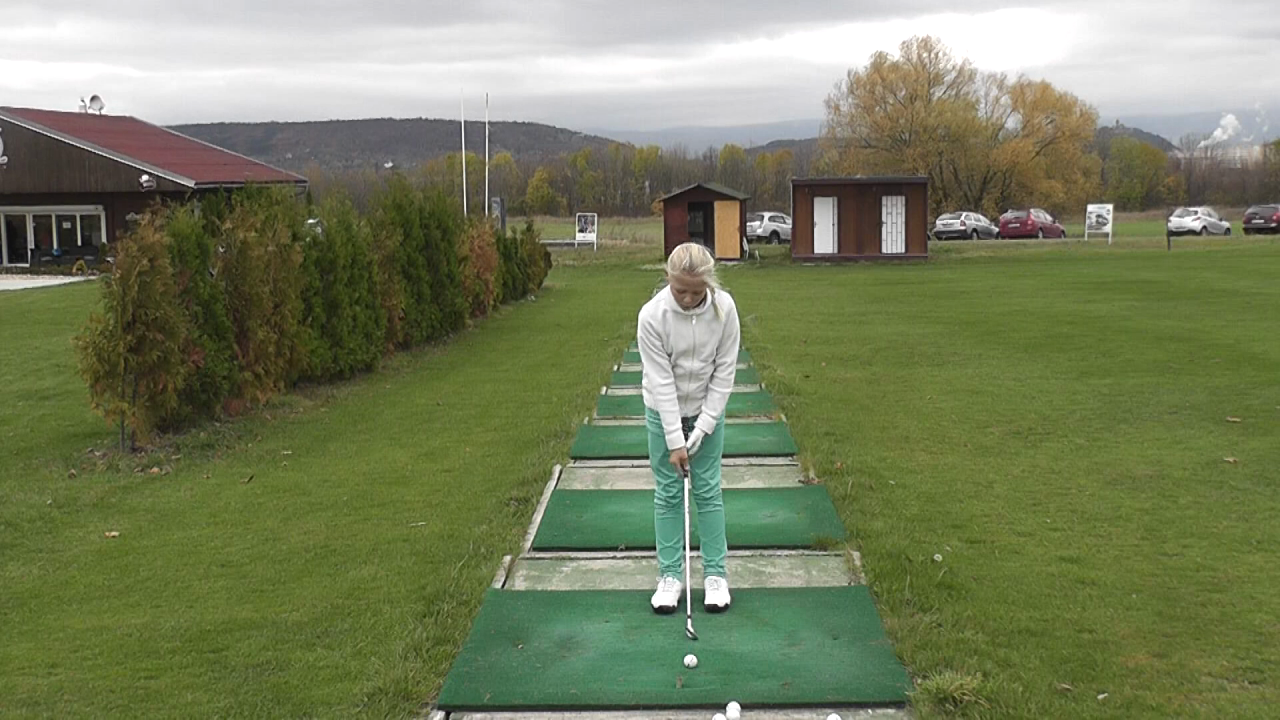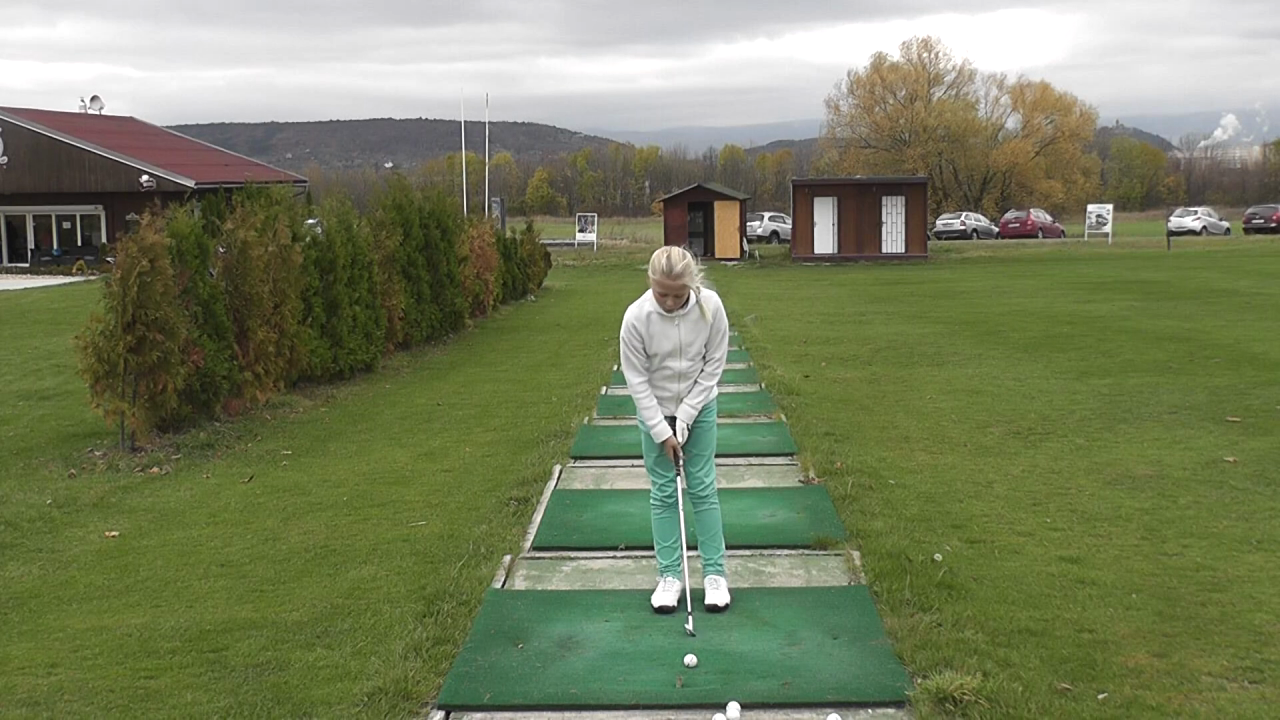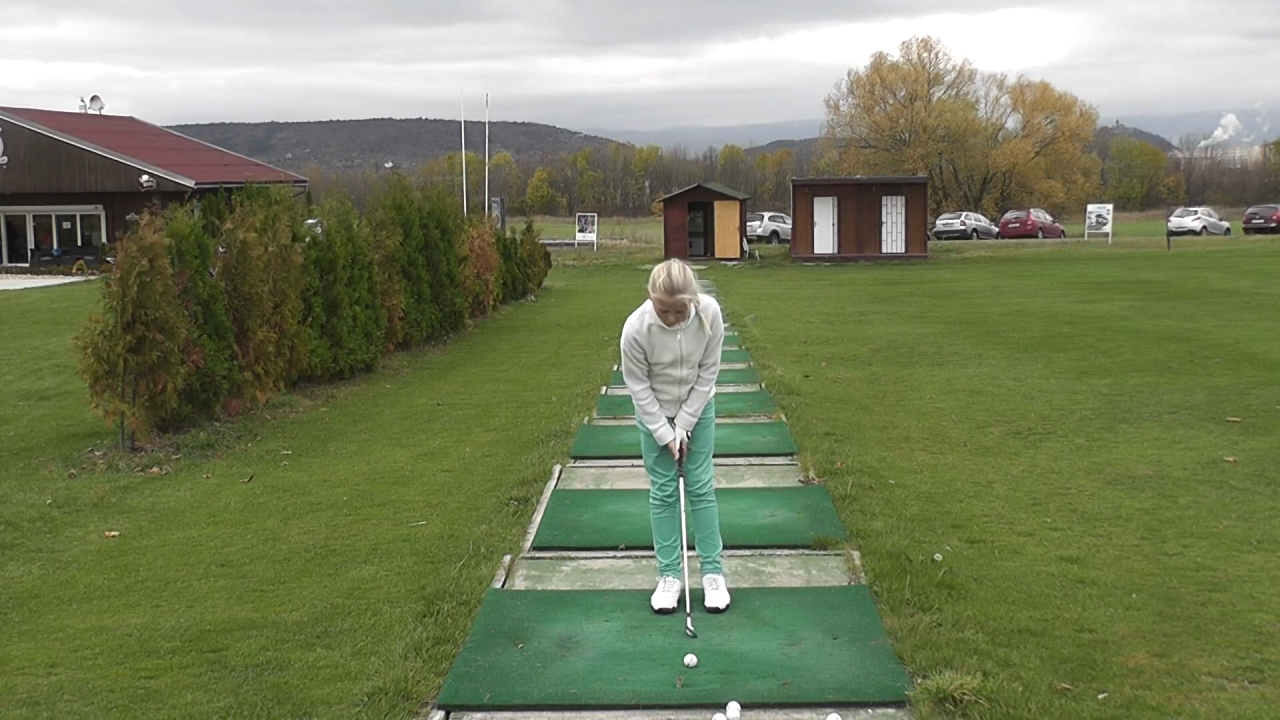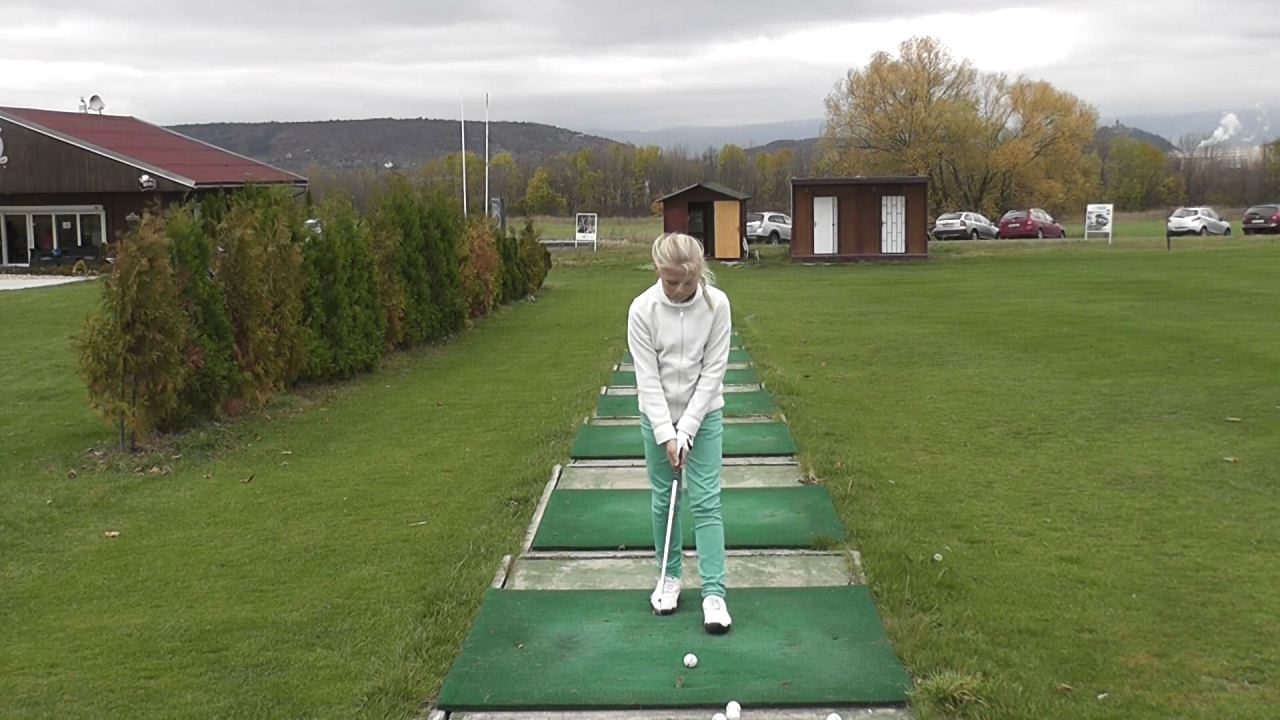
dt=0.5s
person 1, frame 1
left shoulder: (724, 307)
right shoulder: (652, 315)
left elbow: (725, 370)
right elbow: (659, 381)
left wrist: (703, 427)
right wrist: (674, 441)
left hip: (709, 408)
right hip: (663, 410)
left knee: (708, 489)
right knee: (668, 491)
left ankle: (715, 573)
right ankle: (670, 575)
person 1, frame 2
left shoulder: (710, 305)
right shoulder: (636, 317)
left elbow: (714, 364)
right elbow: (636, 379)
left wrist: (686, 416)
right wrist: (661, 430)
left hip: (700, 406)
right hip: (655, 410)
left knee: (703, 487)
right knee: (663, 492)
left ankle: (715, 572)
right ankle: (669, 575)
person 1, frame 3
left shoulder: (709, 312)
right shoulder: (635, 328)
left elbow: (708, 372)
right elbow: (639, 387)
left wrist: (684, 425)
right wrist: (666, 434)
left hip: (697, 408)
right hip: (654, 413)
left knee: (701, 487)
right knee: (663, 492)
left ankle: (713, 572)
right ankle: (669, 576)
person 1, frame 4
left shoulder: (717, 304)
right shoulder: (642, 309)
left elbow: (713, 370)
right elbow: (648, 377)
left wrist: (686, 430)
right wrist: (666, 434)
left hip: (705, 414)
right hip: (658, 415)
left knee: (706, 501)
right knee: (663, 499)
left ankle: (713, 593)
right ankle: (670, 576)
